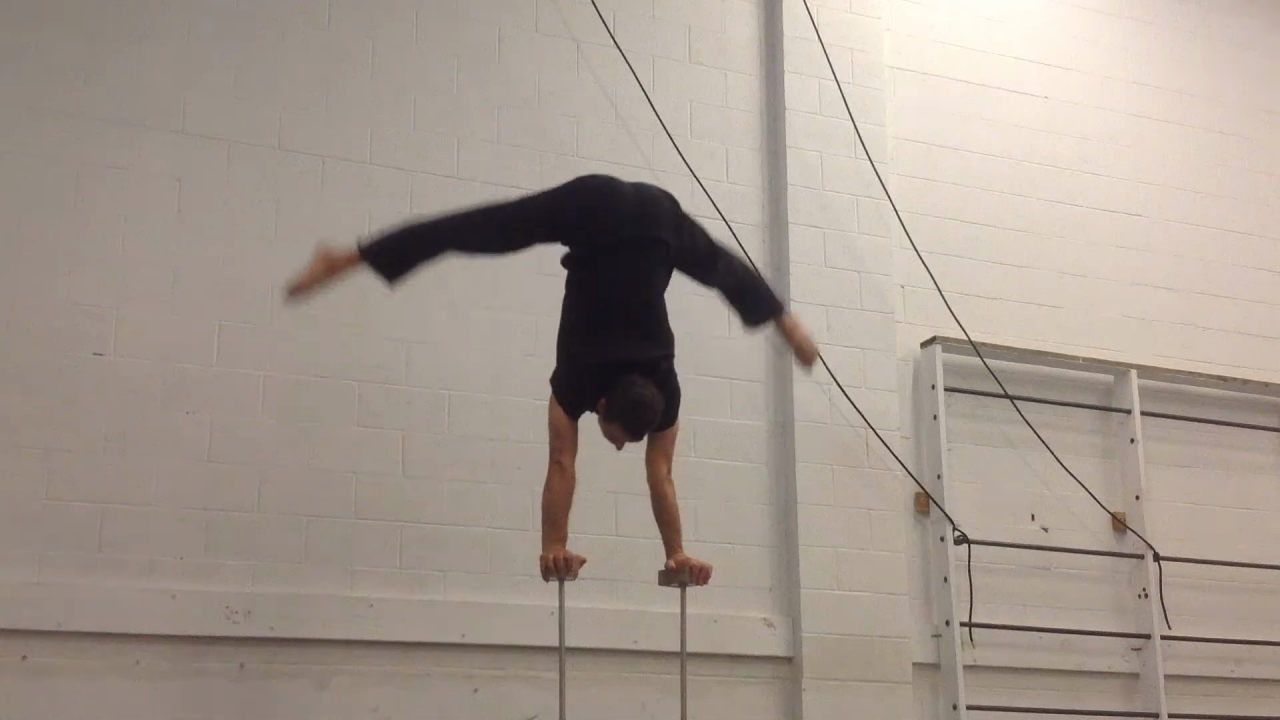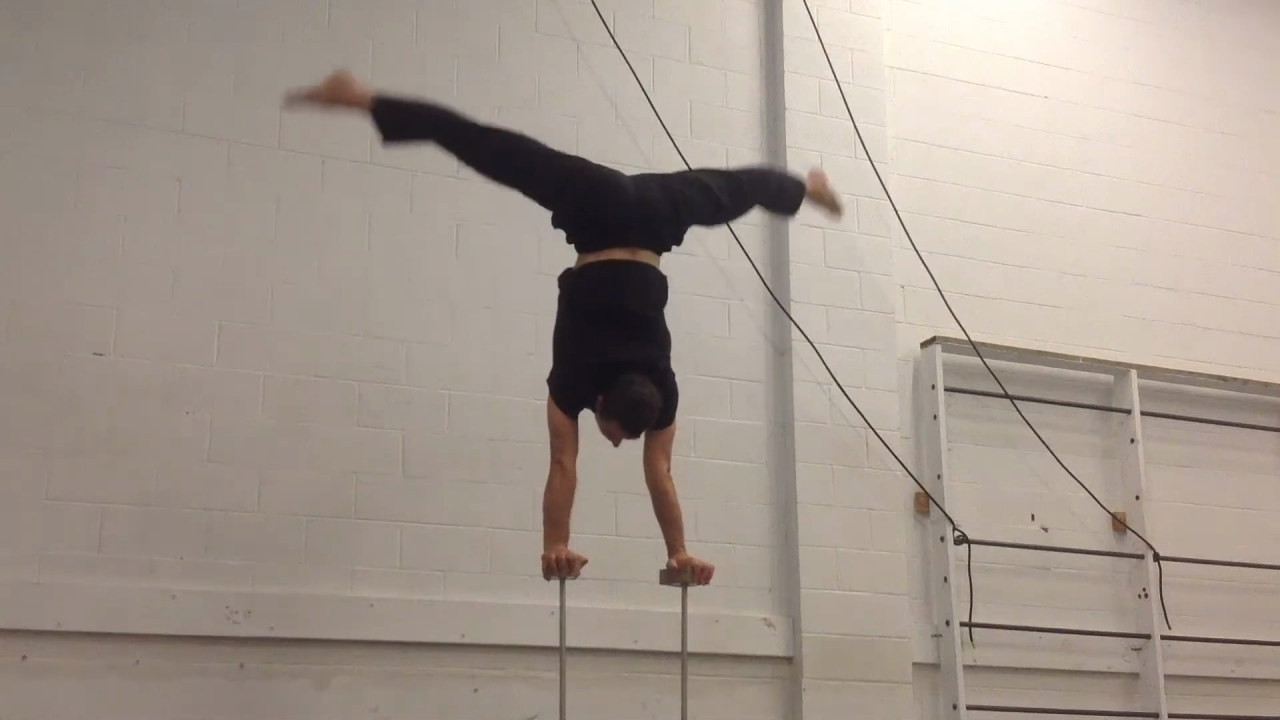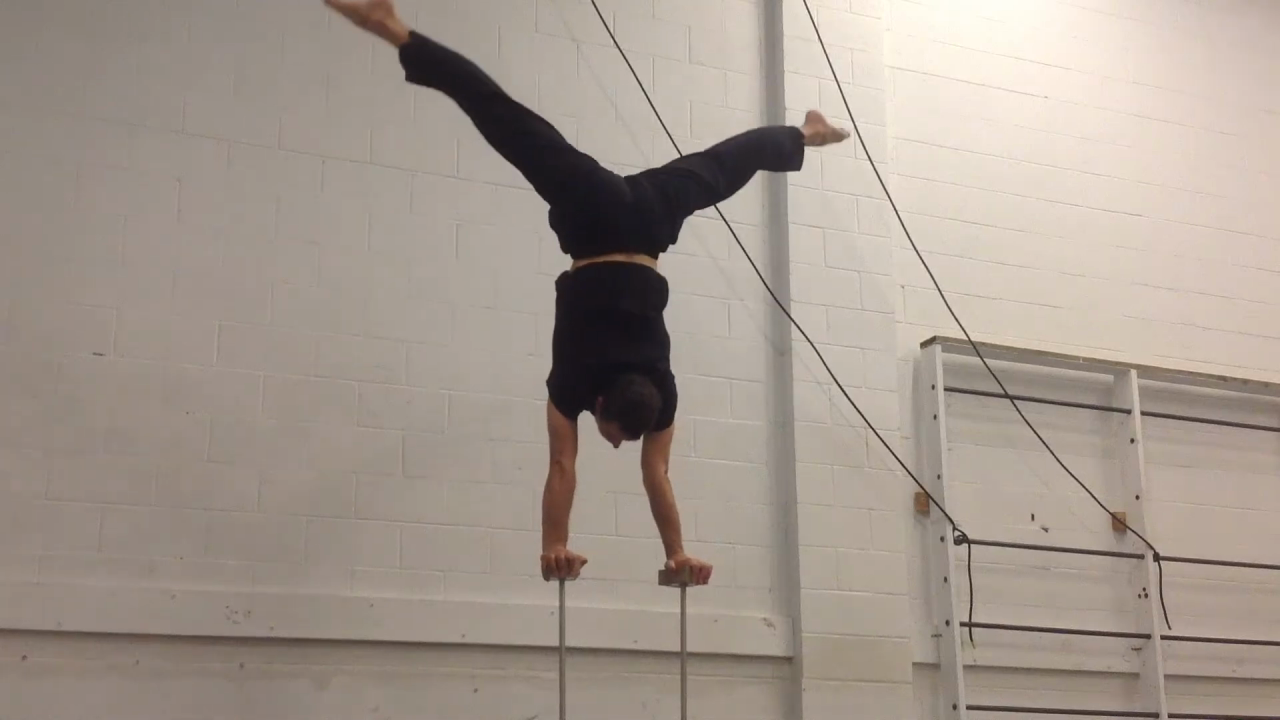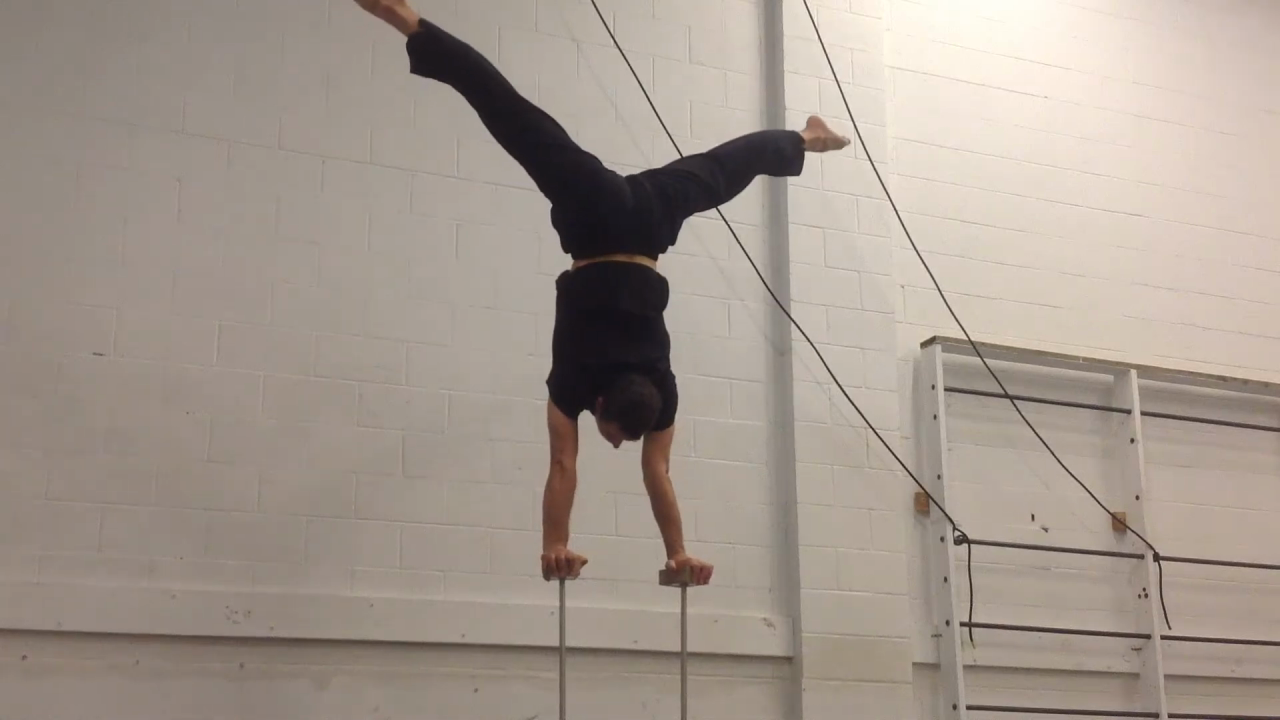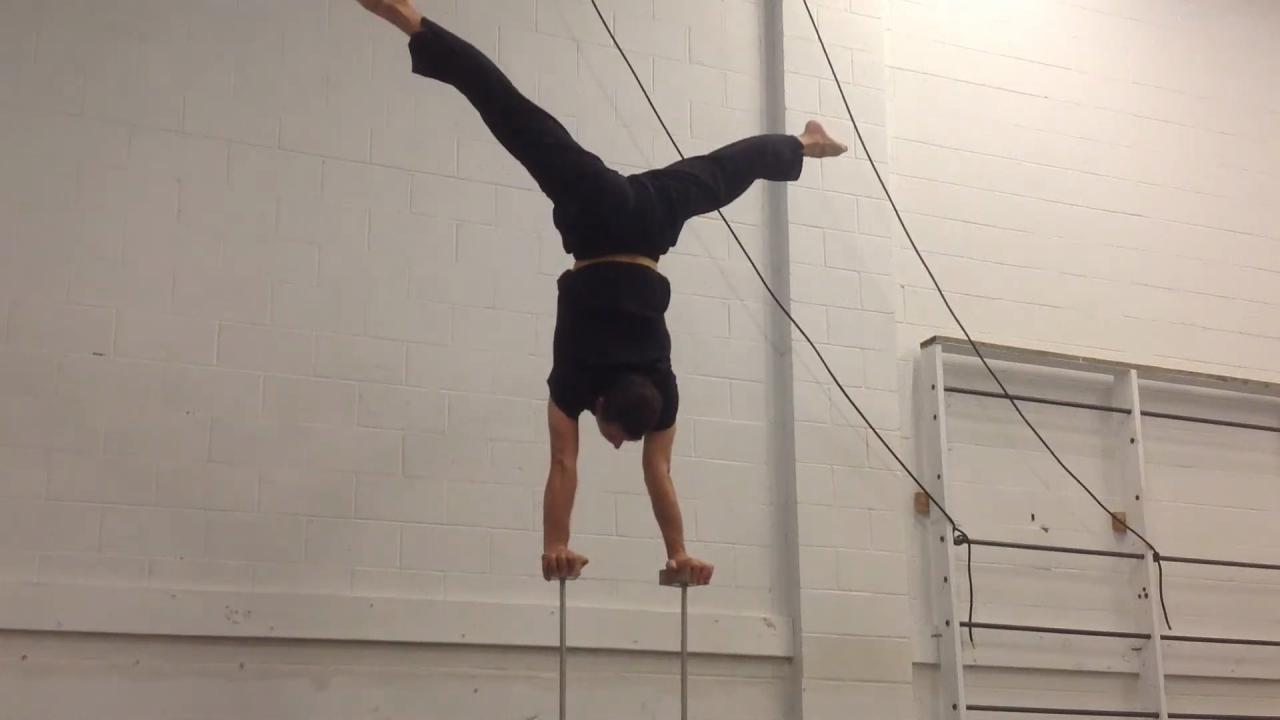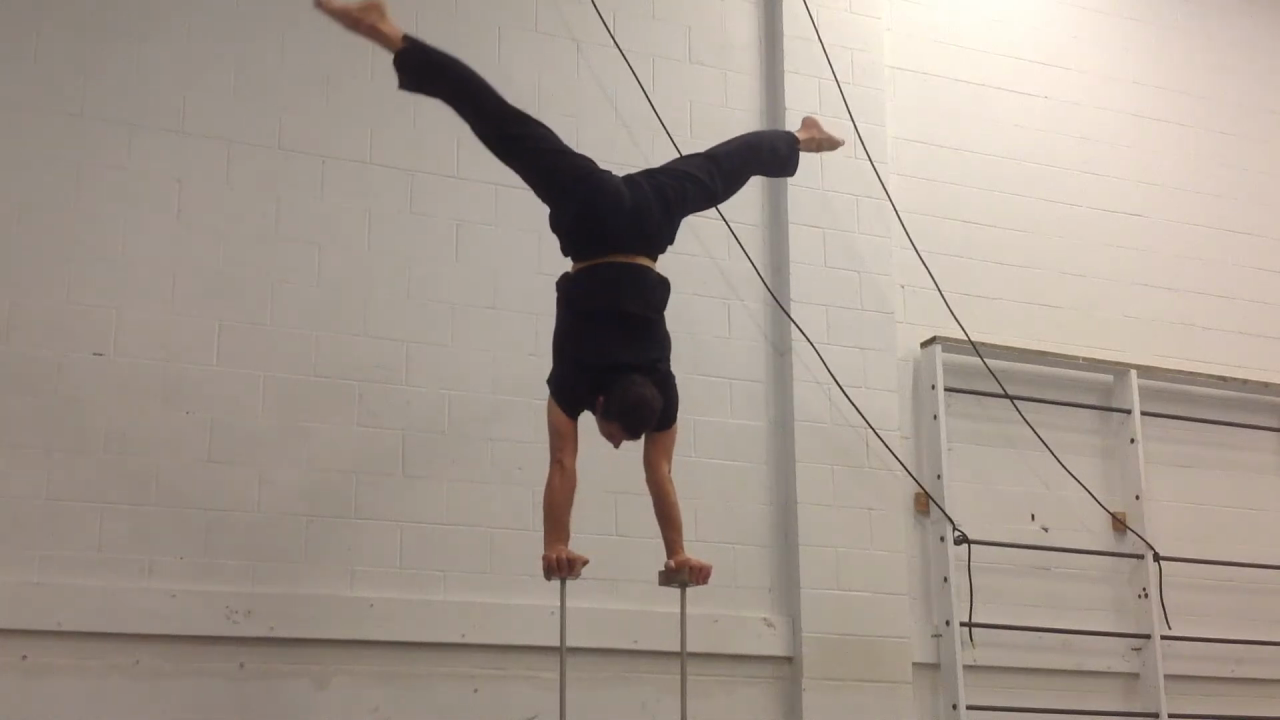
dt=0.3s
person 1, frame 1
left shoulder: (664, 388)
right shoulder: (575, 382)
left elbow: (660, 475)
right elbow: (562, 466)
left wrist: (677, 553)
right wrist: (553, 545)
left hip: (657, 220)
right hip: (593, 208)
left knee: (724, 270)
right knee: (460, 234)
left ankle: (785, 320)
right ankle: (346, 258)
person 1, frame 2
left shoulder: (661, 389)
right shoulder: (572, 385)
left elbow: (658, 474)
right elbow: (562, 467)
right wrist: (555, 544)
left hip: (655, 213)
right hip: (604, 211)
left knee: (734, 193)
right knee: (480, 147)
left ankle: (806, 187)
right ankle: (364, 99)
person 1, frame 3
left shoulder: (660, 391)
right shoulder: (571, 384)
left elbow: (656, 475)
right elbow: (562, 467)
left wrist: (678, 553)
right wrist: (554, 545)
left hip: (644, 218)
right hip: (597, 217)
left knee: (721, 168)
right knee: (511, 124)
left ankle: (801, 134)
person 1, frame 4
left shoulder: (660, 390)
right shoulder: (570, 386)
left elbow: (656, 473)
right elbow: (562, 467)
left wrist: (678, 552)
right wrist: (555, 545)
left hip: (645, 218)
right hip: (598, 216)
left knee: (719, 172)
right knee: (520, 121)
left ankle: (803, 139)
person 1, frame 5
left shoulder: (660, 389)
right shoulder: (574, 384)
left elbow: (657, 473)
right elbow: (563, 467)
left wrist: (679, 552)
right wrist: (555, 546)
left hip: (647, 219)
right hip: (601, 218)
left knee: (724, 174)
right knee: (522, 122)
left ankle: (803, 144)
person 1, frame 6
left shoulder: (661, 388)
right shoulder: (572, 383)
left elbow: (658, 473)
right elbow: (563, 466)
left wrist: (678, 553)
right wrist: (557, 545)
left hip: (645, 217)
right hip: (596, 216)
left knee: (716, 170)
right knee: (509, 131)
left ankle: (798, 139)
